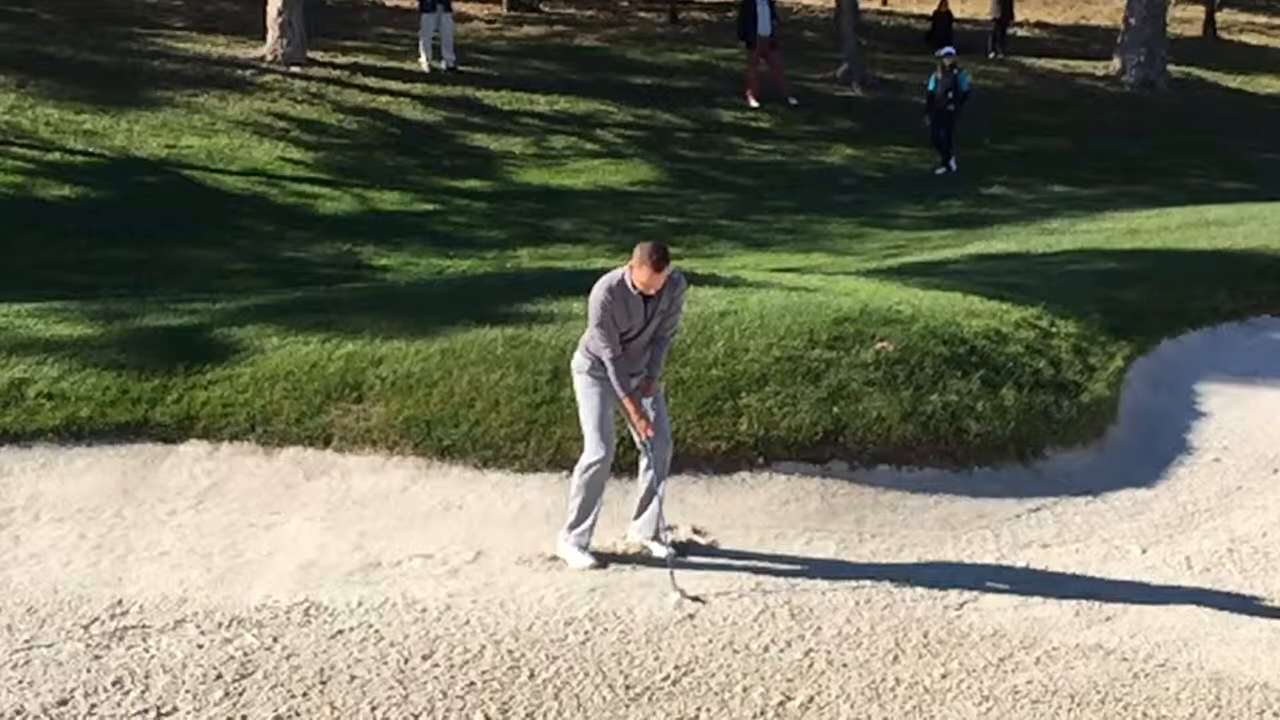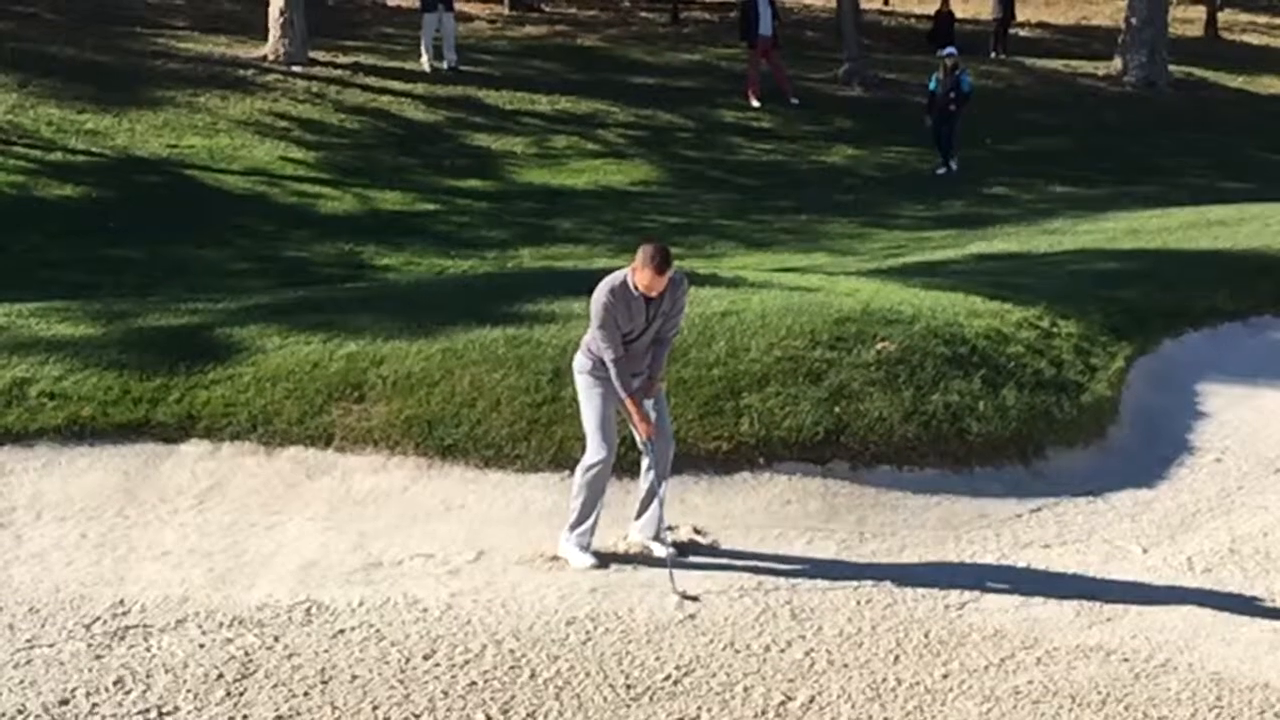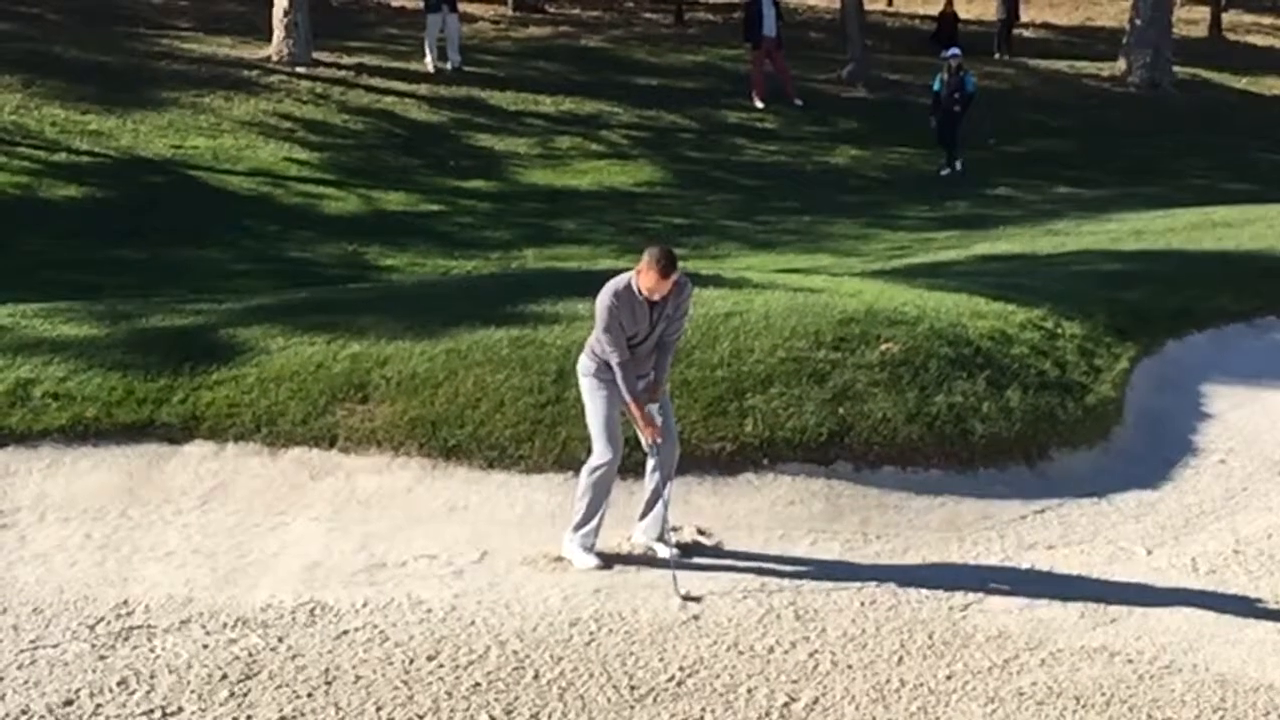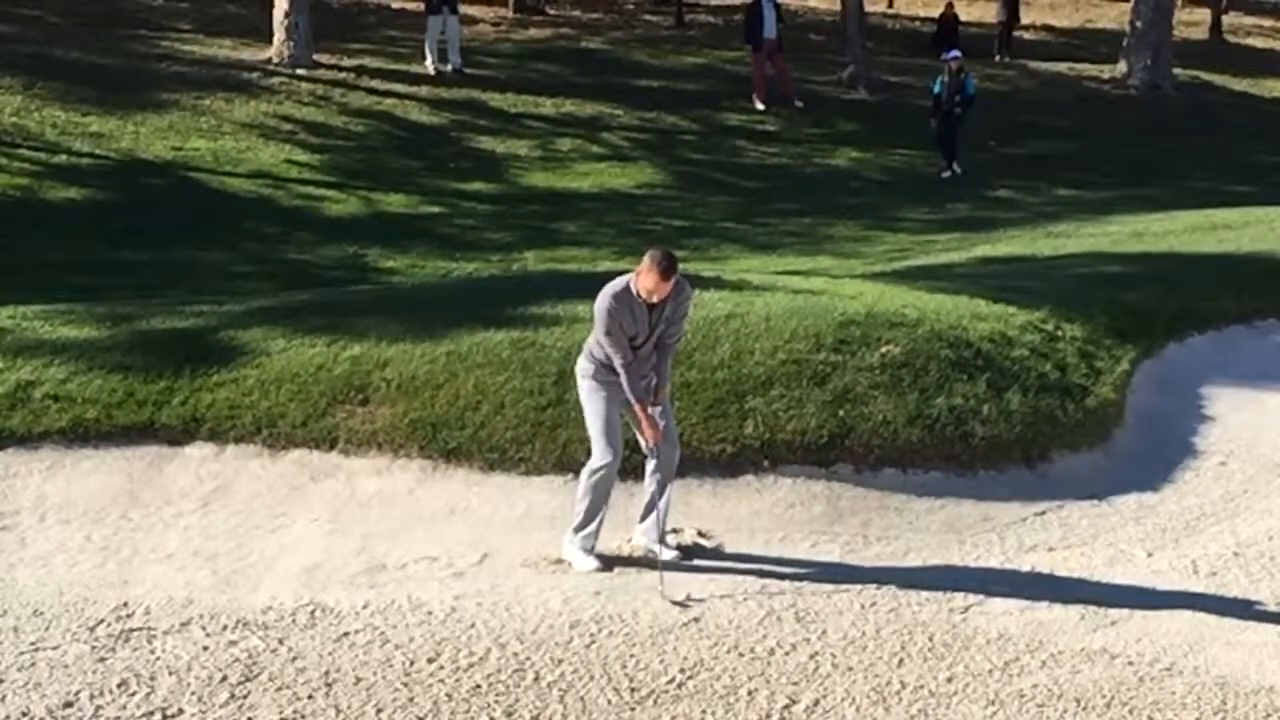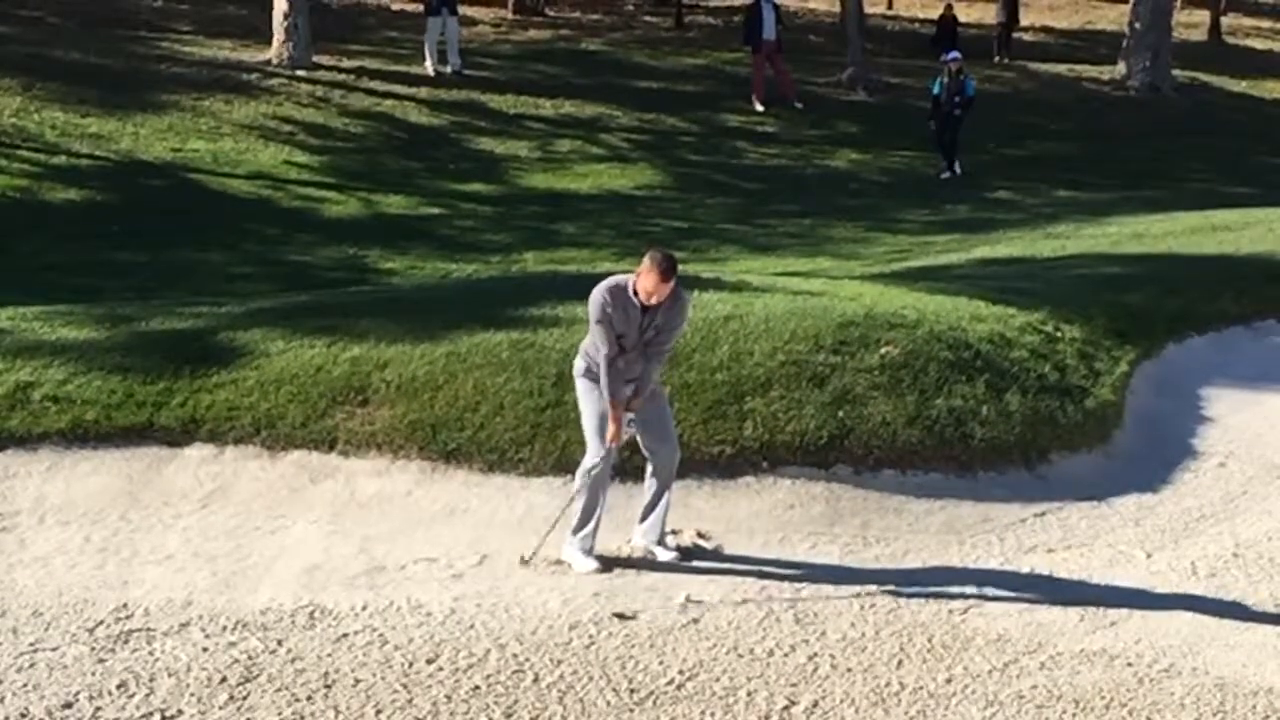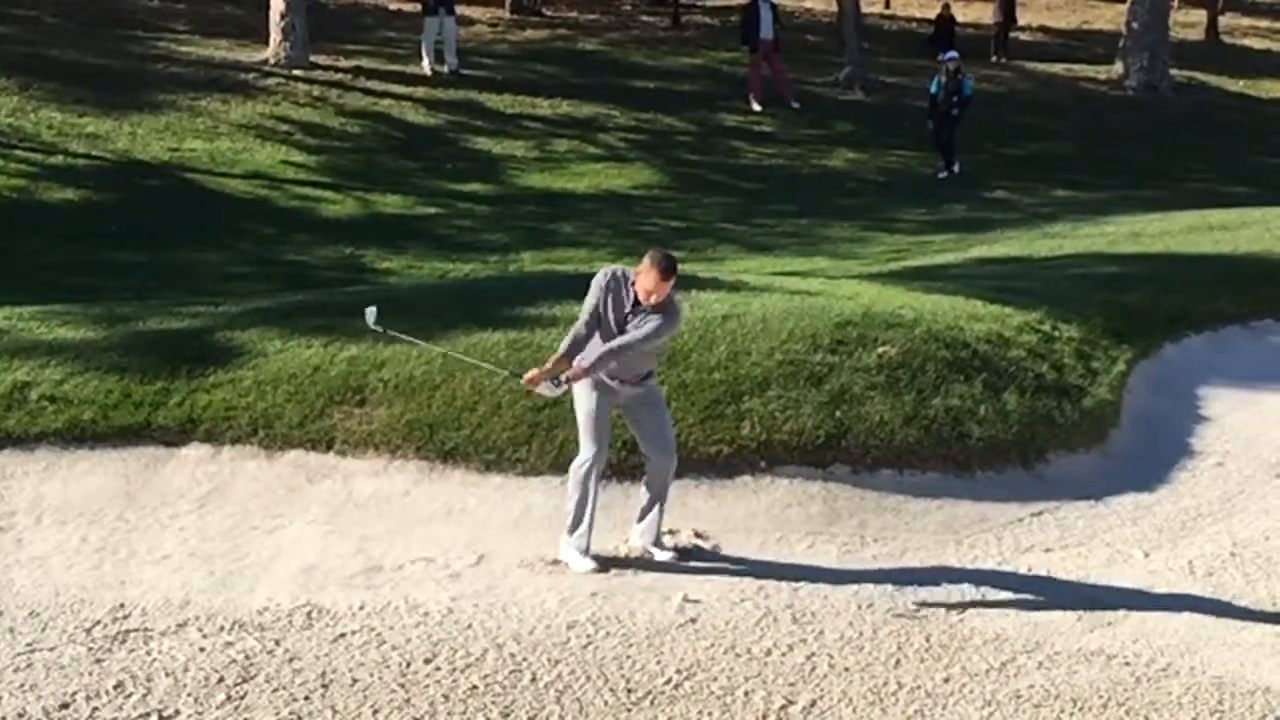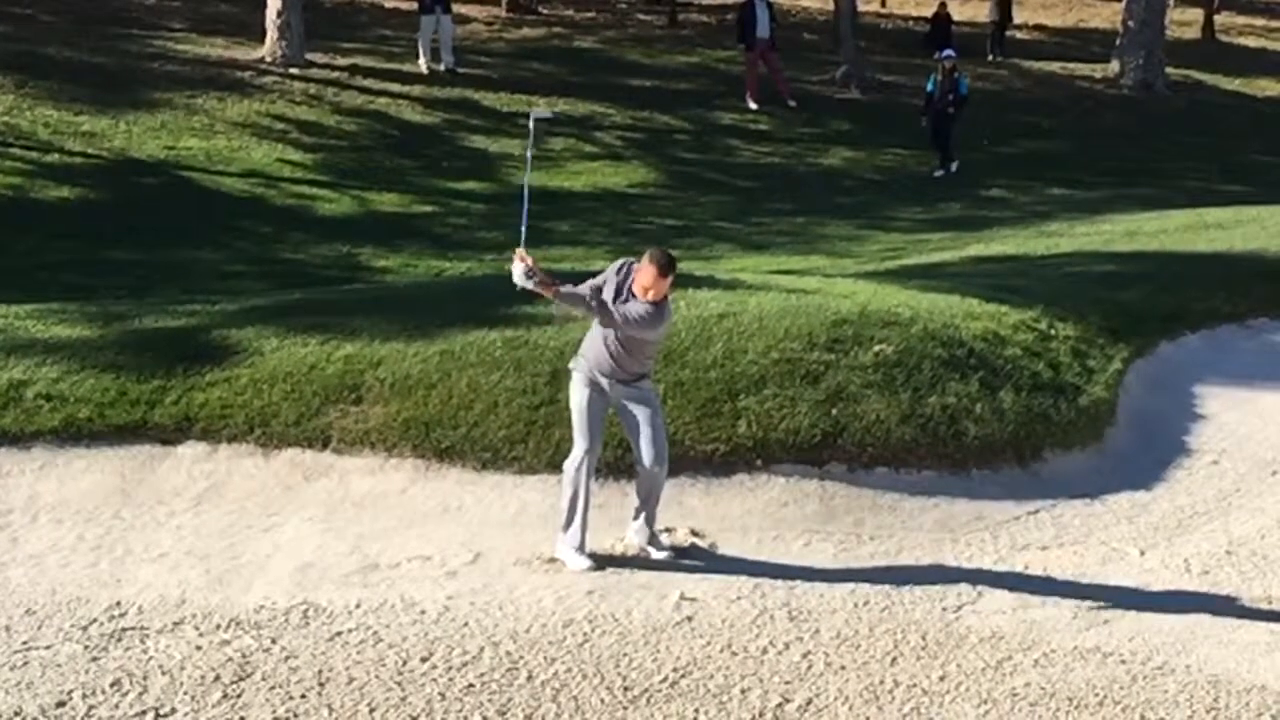
dt=0.7s
person 1, frame 1
left shoulder: (676, 284)
right shoulder: (605, 294)
left elbow: (663, 335)
right elbow: (610, 357)
left wrist: (651, 380)
right wrist: (633, 411)
left hip: (640, 370)
right hip: (596, 370)
left knee: (660, 445)
right knee: (599, 451)
left ankle: (645, 529)
right ankle: (572, 539)
person 1, frame 2
left shoulder: (678, 285)
right shoulder: (607, 295)
left elbow: (665, 336)
right elbow: (613, 358)
left wrist: (653, 381)
right wrist: (635, 411)
left hip: (641, 370)
right hip: (598, 370)
left knee: (662, 445)
right knee: (601, 451)
left ankle: (646, 529)
right ankle: (574, 539)
person 1, frame 3
left shoulder: (682, 289)
right shoulder: (611, 299)
left elbow: (668, 341)
right elbow: (618, 361)
left wrist: (657, 388)
right wrist: (639, 415)
left hip: (646, 372)
right hip: (602, 373)
left knee: (667, 446)
right knee: (608, 453)
left ankle: (650, 530)
right ankle: (577, 540)
person 1, frame 4
left shoulder: (681, 293)
right shoulder: (610, 301)
left elbow: (667, 345)
right elbow: (623, 363)
left wrist: (659, 396)
right wrist: (643, 416)
left hip: (645, 374)
right hip: (601, 375)
left knee: (667, 449)
right knee: (607, 456)
left ankle: (649, 533)
right ankle: (577, 542)
person 1, frame 5
left shoulder: (677, 304)
right shoulder: (605, 296)
left elbow: (654, 356)
right elbow: (607, 358)
left wrist: (635, 407)
right wrist: (613, 416)
left hip: (640, 379)
right hip: (596, 375)
left knee: (666, 451)
right knee: (601, 455)
left ankle: (649, 535)
right ankle: (578, 544)
person 1, frame 6
left shoulder: (669, 315)
right shoulder: (609, 279)
left elbow: (622, 348)
right elbow: (584, 328)
left wrist: (574, 375)
right wrist: (552, 365)
left hip: (639, 384)
right hip: (595, 379)
left knee: (664, 457)
right knee: (593, 454)
left ankle: (646, 534)
right ankle: (573, 544)
person 1, frame 7
left shoulder: (656, 316)
right shoulder: (623, 269)
left elbow: (598, 310)
right elbow: (583, 294)
left wrist: (547, 289)
right wrist: (540, 277)
left hip: (634, 386)
right hip: (590, 375)
left knee: (655, 462)
right knee: (585, 452)
left ankle: (642, 532)
right ankle: (569, 542)
